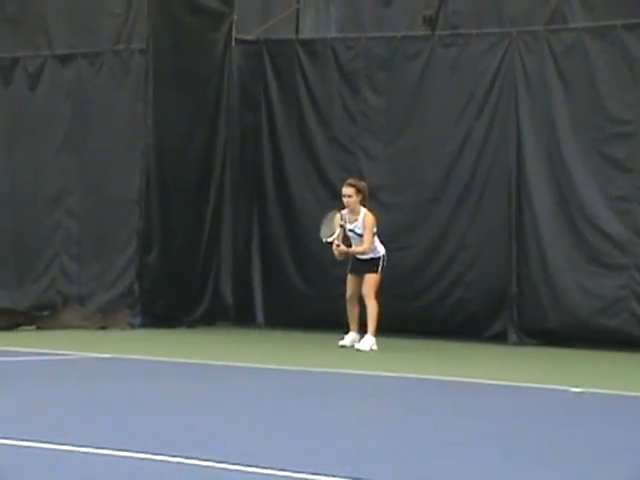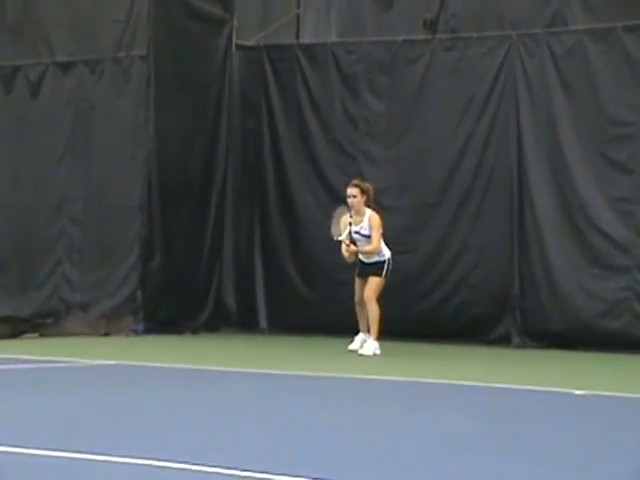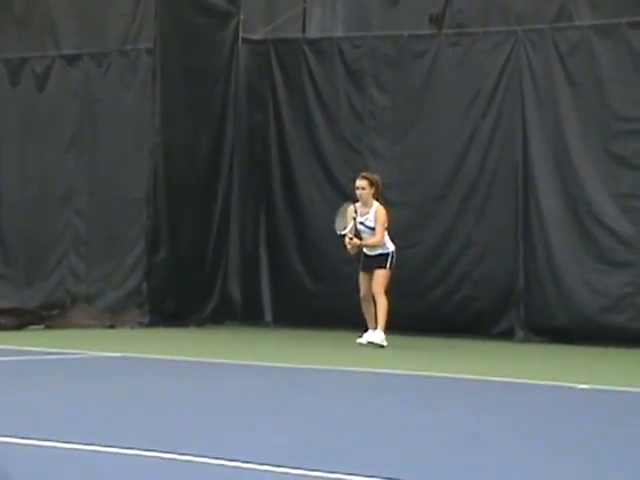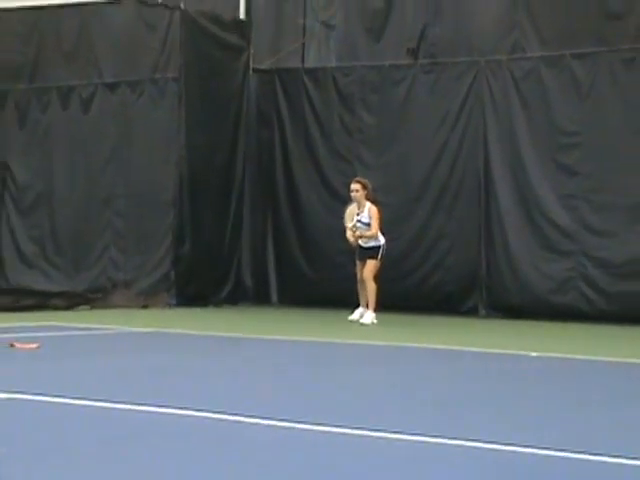
dt=0.5s
person 1, frame 1
left shoulder: (367, 217)
right shoulder: (340, 216)
left elbow: (366, 247)
right elbow: (336, 242)
left wrist: (347, 251)
right wrist: (338, 250)
left hip: (374, 258)
right hip: (357, 258)
left knee: (368, 293)
right knee: (350, 296)
left ankle: (370, 338)
right ankle: (353, 334)
person 1, frame 2
left shoulder: (373, 218)
right shoulder: (346, 219)
left elbow: (376, 247)
right elbow: (344, 244)
left wrist: (356, 250)
right wrist: (347, 252)
left hip: (380, 261)
right hip: (363, 261)
left knee: (369, 297)
right knee: (359, 300)
left ankle: (373, 342)
right ankle: (363, 335)
person 1, frame 3
left shoulder: (379, 211)
right shoulder: (353, 210)
left elbow: (379, 240)
right elbow: (349, 235)
left wrist: (359, 243)
right wrist: (350, 243)
left hip: (384, 254)
right hip: (367, 255)
left knee: (378, 290)
right knee: (364, 295)
left ankle: (380, 333)
right ankle: (371, 331)
person 1, frame 4
left shoulder: (372, 209)
right shoulder: (350, 210)
left elbow: (375, 232)
right elbow: (349, 230)
left wrist: (361, 234)
right wrist: (351, 238)
left hip: (376, 246)
right hip: (362, 246)
left knee: (367, 276)
right knee: (360, 278)
